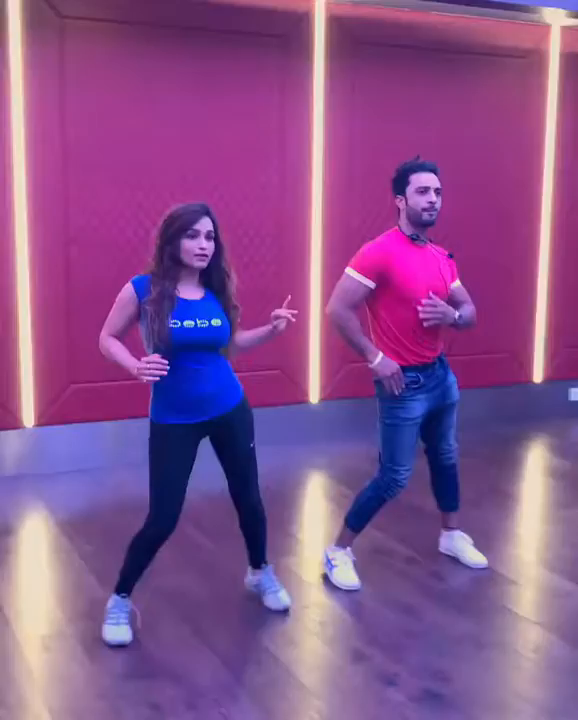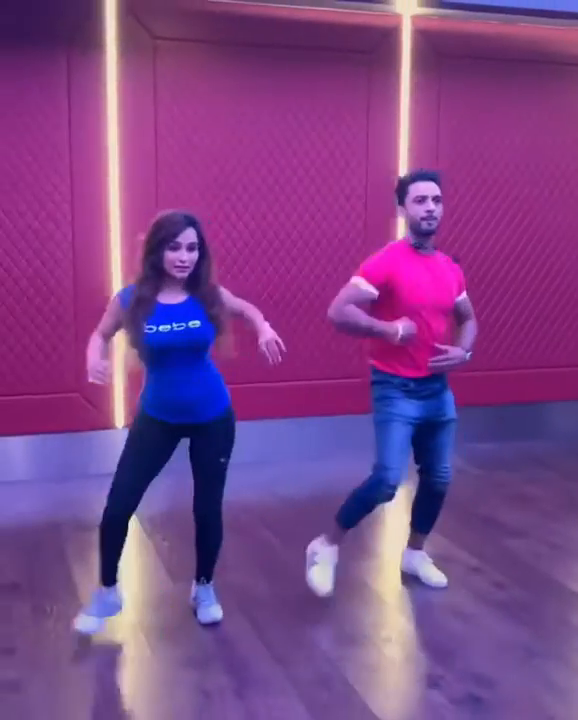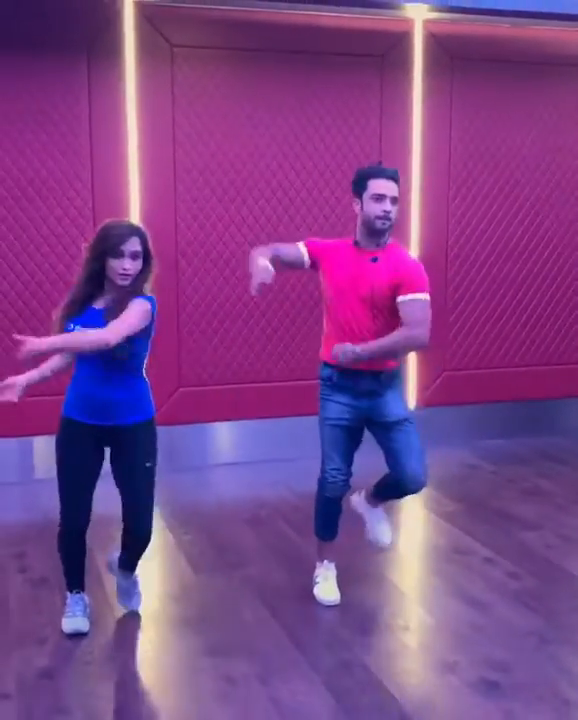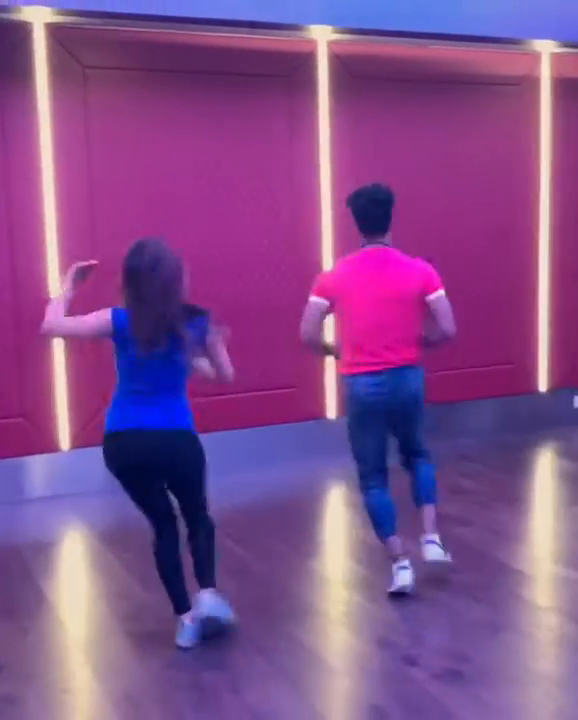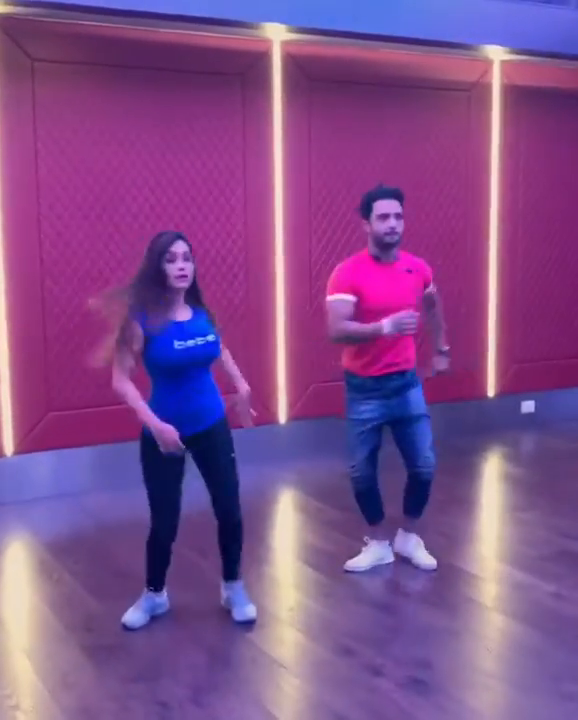
dt=0.7s
person 1, frame 1
left shoulder: (443, 258)
right shoulder: (379, 253)
left elbow: (469, 312)
right elbow: (338, 309)
left wrist: (453, 314)
right wrist: (375, 358)
left hip: (439, 374)
right hip: (400, 381)
left knee: (445, 458)
right knee: (393, 478)
left ankle: (451, 536)
right ankle: (338, 552)
person 1, frame 2
left shoulder: (451, 268)
right shoulder: (385, 263)
left elbow: (467, 319)
right elbow: (339, 311)
left wrist: (463, 352)
right wrist: (388, 329)
left hip: (438, 389)
right hip: (395, 389)
left knee: (438, 480)
right knee: (387, 480)
left ankle: (415, 553)
right ankle: (327, 545)
person 1, frame 3
left shoulder: (408, 267)
right shoulder: (327, 251)
left elbow: (418, 335)
right elbow: (265, 254)
left wrist: (358, 351)
right wrist: (263, 263)
left hip: (385, 386)
right hip: (338, 386)
left knee: (412, 476)
right knee: (333, 480)
left ankle: (370, 502)
right ankle: (325, 565)
person 1, frame 4
left shoulder: (331, 276)
right shoulder: (420, 270)
left elbow: (308, 335)
right elbow: (446, 331)
left wrist: (337, 350)
left hip: (359, 387)
right hip: (405, 382)
left knee: (371, 477)
right knee: (416, 458)
left ankle: (399, 564)
right ankle: (430, 539)
person 1, frame 5
left shoulder: (419, 268)
right shoulder: (346, 273)
left elbow: (434, 305)
right elbow: (337, 330)
left wrist: (441, 348)
right wrist: (386, 326)
left hip: (407, 384)
right hip: (364, 389)
left knee: (423, 468)
right knee: (362, 472)
left ankle: (408, 536)
right ankle: (378, 544)
person 2, frame 1
left shoulder: (218, 293)
right shoulder: (142, 290)
right elbow: (108, 338)
left wrist: (271, 327)
right wrist: (133, 364)
left hip: (230, 410)
right hip: (173, 420)
left knee: (248, 499)
right knee: (162, 520)
left ankle: (261, 574)
right ankle: (119, 602)
person 2, frame 2
left shoulder: (209, 295)
right shoulder: (132, 299)
left elbow: (248, 309)
right elbow: (101, 333)
left wrist: (264, 330)
right wrist: (94, 359)
left hip: (213, 418)
right hip: (158, 418)
left knee: (208, 509)
right knee: (118, 505)
left ankle: (204, 588)
right ankle: (107, 593)
person 2, frame 3
left shoulder: (140, 304)
right shoulder: (80, 300)
left elbow: (106, 339)
left wrist: (44, 344)
left hip: (134, 425)
right hip: (79, 424)
left knee: (138, 521)
right knee: (74, 518)
left ankle: (124, 566)
right ankle: (76, 597)
person 2, frame 4
left shoulder: (118, 319)
right shoulder: (197, 322)
left elbow: (51, 326)
right elbow: (223, 372)
left wrist: (69, 284)
left hip: (119, 441)
right hip: (176, 440)
left knee: (163, 524)
right knee: (198, 519)
left ankle: (188, 618)
right ankle: (207, 597)
person 2, frame 5
left shoulder: (202, 313)
right shoulder: (141, 320)
right elbow: (120, 380)
left wrist: (240, 384)
right wrist: (154, 425)
left hip: (213, 426)
right hip: (166, 433)
left knee: (229, 513)
right knee: (164, 524)
left ankle: (234, 587)
right ankle: (154, 595)
